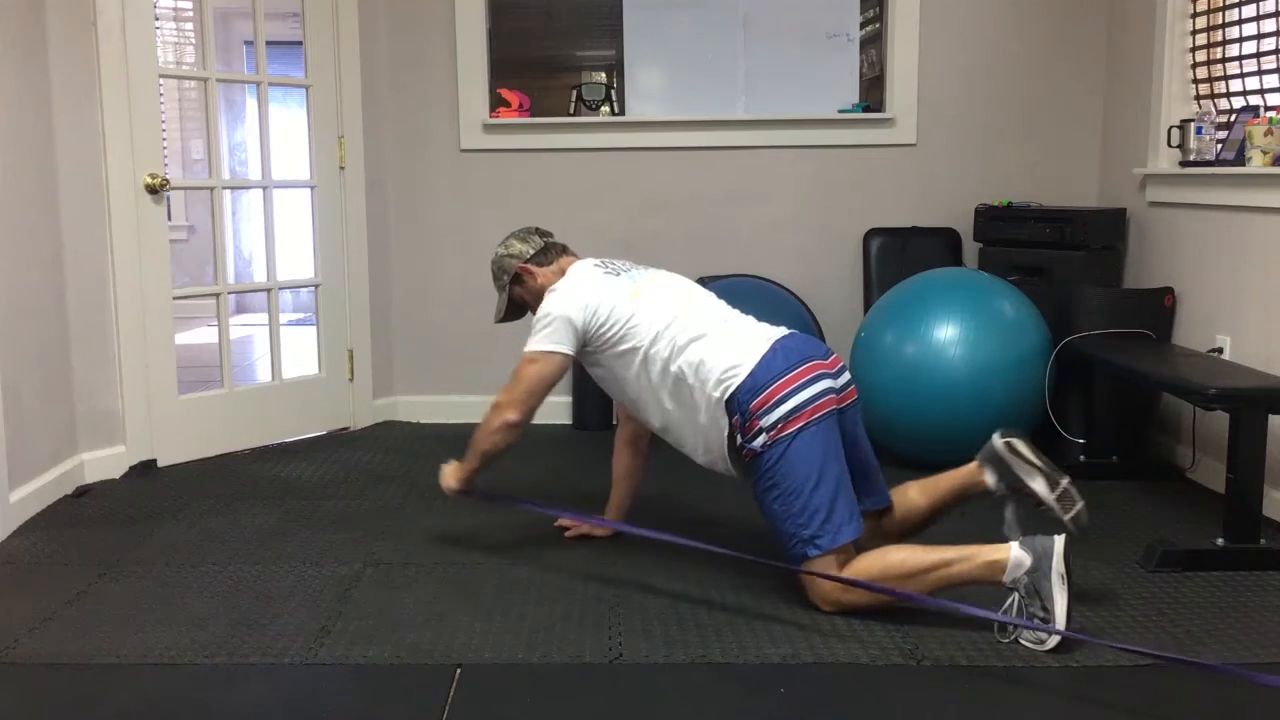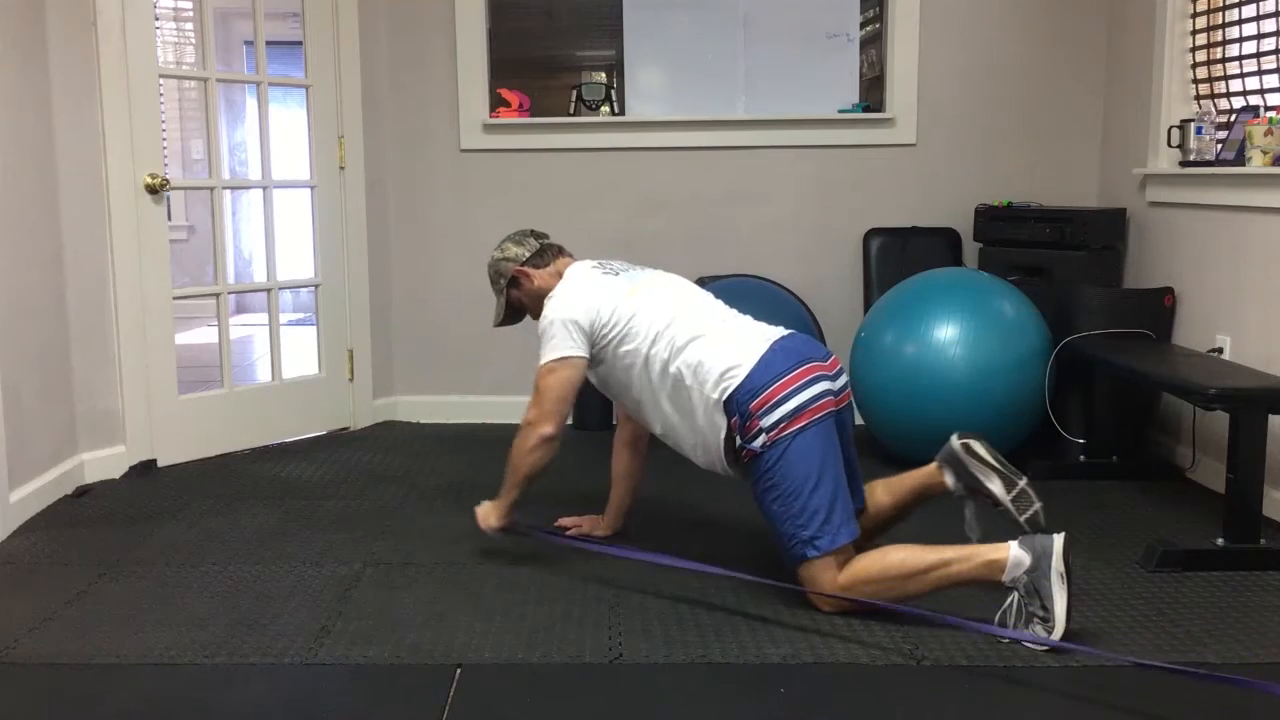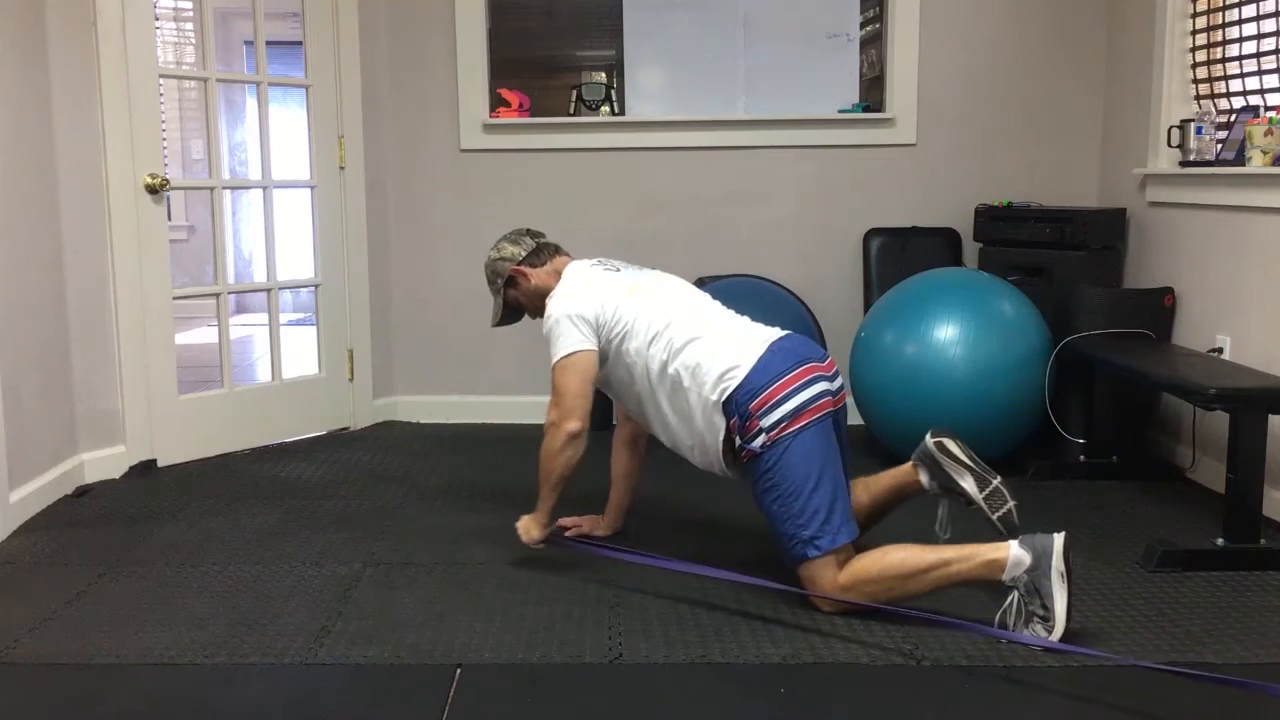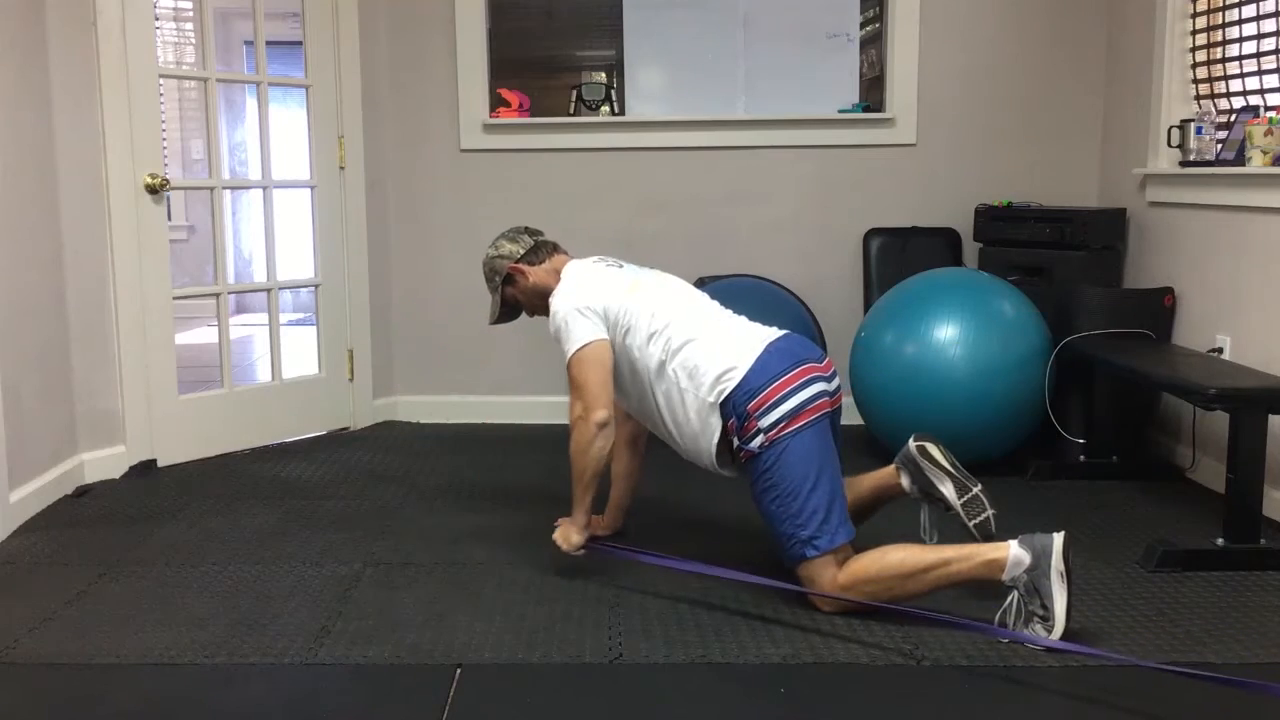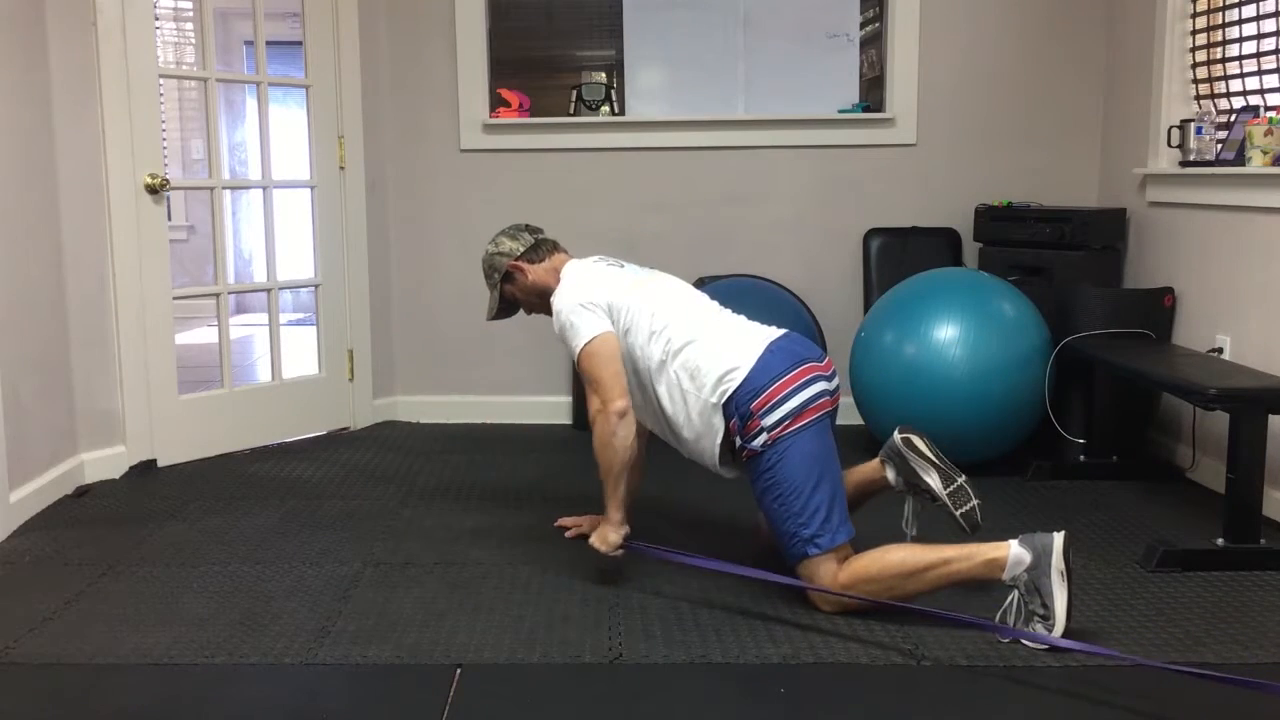
dt=0.2s
person 1, frame 1
left shoulder: (564, 303)
right shoulder: (615, 281)
left elbow: (511, 414)
right elbow: (635, 419)
left wrist: (461, 472)
right wrist: (609, 520)
left hip: (775, 406)
right hip: (811, 370)
left knee: (835, 583)
right knee: (879, 525)
left ankle: (1017, 560)
right ankle: (988, 471)
person 1, frame 2
left shoulder: (565, 306)
right shoulder: (613, 283)
left elbow: (542, 429)
right elbow: (635, 419)
left wrist: (503, 507)
right wrist: (609, 520)
left hip: (772, 405)
right hip: (806, 371)
left knee: (832, 582)
right knee: (851, 527)
left ankle: (1017, 559)
right ankle: (950, 470)
person 1, frame 3
left shoulder: (567, 304)
right shoulder: (611, 281)
left elbow: (570, 427)
right elbow: (632, 420)
left wrist: (543, 518)
right wrist: (610, 519)
left hip: (771, 406)
right hip: (803, 371)
left knee: (832, 583)
right knee: (823, 520)
left ankle: (1016, 559)
right ankle: (923, 471)
person 1, frame 4
left shoulder: (571, 300)
right shoulder: (607, 278)
left elbow: (597, 419)
right elbow: (633, 417)
left wrist: (579, 520)
right wrist: (612, 518)
left hip: (767, 405)
right hip: (797, 370)
left knee: (831, 584)
right knee: (807, 520)
left ankle: (1016, 557)
right ankle: (905, 475)
person 1, frame 5
left shoulder: (572, 298)
right shoulder: (607, 278)
left elbow: (614, 412)
right elbow: (637, 411)
left wrist: (615, 519)
right wrist: (605, 516)
left hip: (767, 404)
right hip: (795, 369)
left knee: (831, 584)
right knee: (784, 527)
left ankle: (1018, 556)
right ankle: (890, 467)
